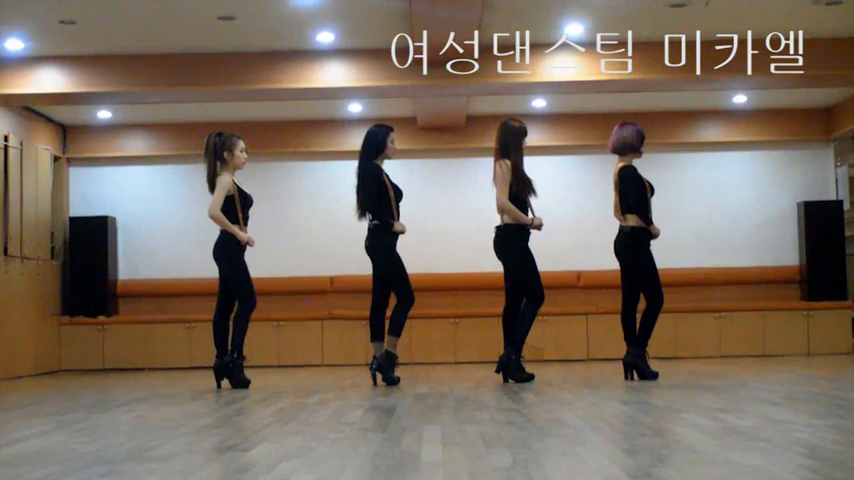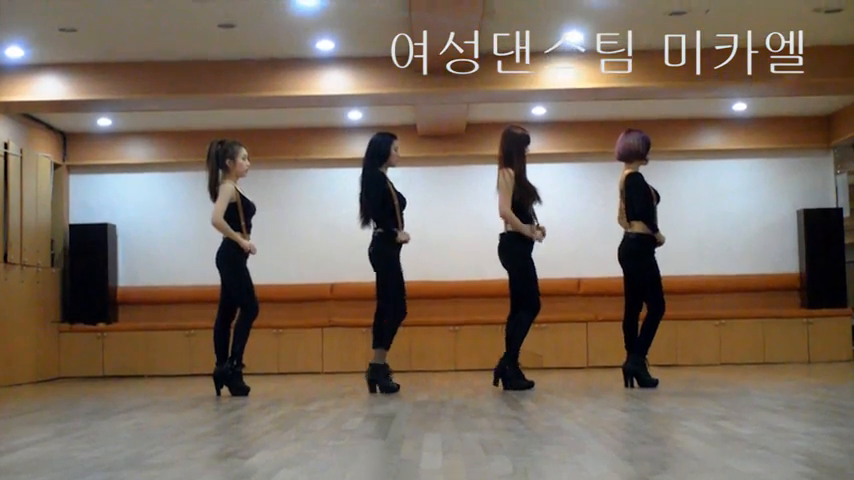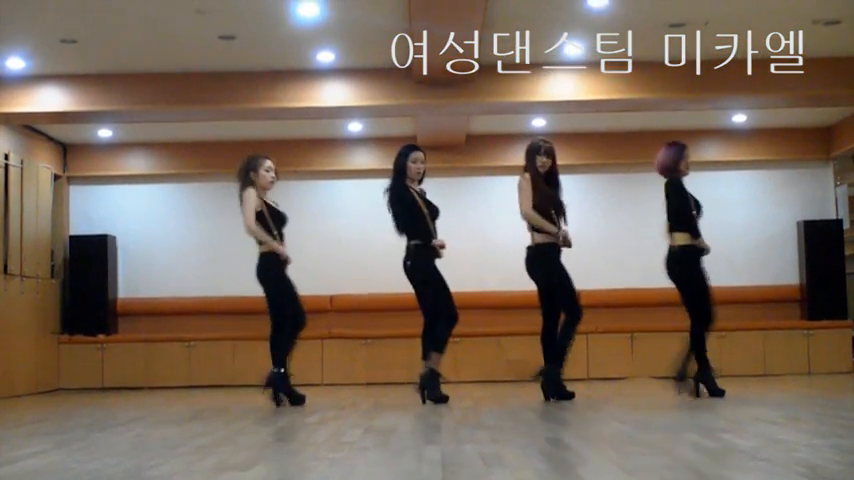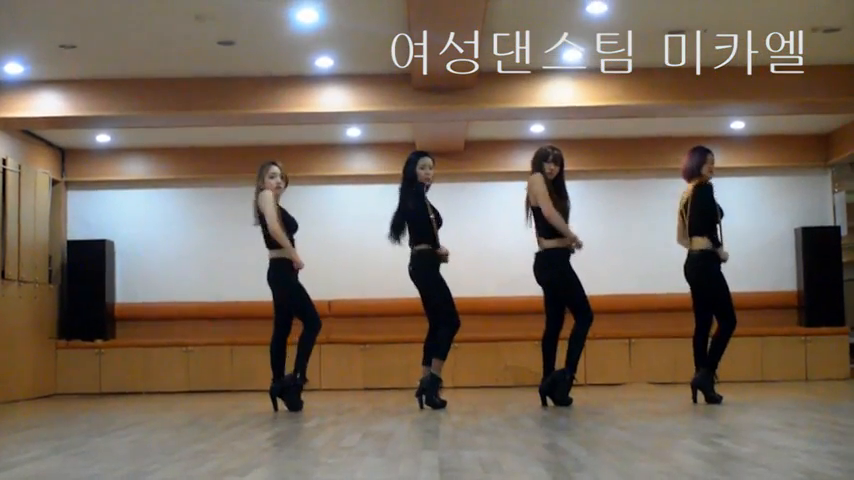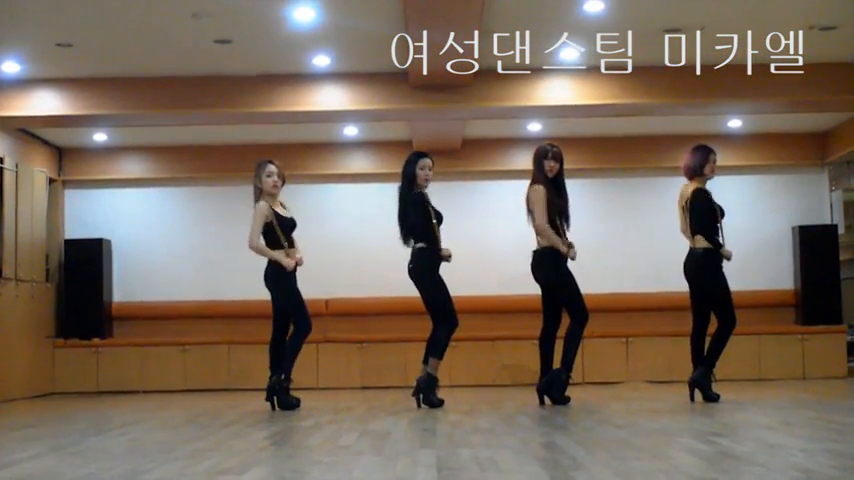
dt=0.7s
person 1, frame 1
left shoulder: (509, 165)
right shoulder: (504, 164)
left elbow: (510, 204)
right elbow: (503, 203)
left wrist: (529, 221)
right wrist: (531, 222)
left hip: (512, 239)
right hip: (511, 239)
left knee: (515, 300)
right knee: (535, 296)
left ankle: (511, 360)
right ankle: (512, 354)
person 1, frame 2
left shoulder: (514, 173)
right shoulder: (508, 172)
right elbow: (505, 211)
left wrist: (534, 227)
right wrist: (530, 233)
left hip: (517, 246)
right hip: (515, 246)
left knee: (519, 308)
right knee: (530, 305)
left ankle: (510, 367)
right ankle: (508, 363)
person 1, frame 3
left shoulder: (547, 185)
right shoulder: (527, 179)
right elbow: (526, 212)
left wrist: (560, 236)
right wrist: (557, 231)
left hip: (546, 256)
right hip: (542, 256)
left knee: (552, 318)
right knee: (573, 312)
left ankle: (552, 378)
right ankle: (552, 368)
person 1, frame 4
left shoulder: (552, 188)
right shoulder: (536, 180)
left elbow: (548, 229)
right elbow: (549, 213)
left wrist: (568, 238)
right wrist: (573, 237)
left hip: (549, 261)
right hip: (553, 261)
left knee: (553, 324)
right knee: (584, 315)
left ankle: (550, 382)
right ankle: (566, 374)
person 1, frame 5
left shoulder: (553, 187)
right shoulder: (538, 187)
left elbow: (555, 225)
right elbow: (541, 225)
left wrist: (564, 247)
right wrist: (565, 249)
left hip: (548, 260)
right hip: (549, 260)
left knee: (551, 322)
right knee: (579, 315)
left ankle: (546, 381)
right ankle: (561, 374)
person 2, frame 1
left shoulder: (379, 172)
right shoulder: (372, 170)
left elbow: (384, 205)
right elbow: (370, 205)
left wrist: (394, 225)
right wrist: (391, 225)
left hip: (382, 241)
right hip: (381, 241)
left knee: (380, 300)
right knee: (405, 297)
left ankle: (379, 358)
right ankle: (387, 355)
person 2, frame 2
left shoulder: (382, 180)
right shoulder: (376, 178)
right elbow: (375, 213)
left wrist: (399, 233)
right wrist: (395, 234)
left hip: (386, 249)
right hip: (384, 249)
left knee: (386, 308)
right knee: (397, 308)
left ankle: (378, 367)
right ankle: (378, 366)
person 2, frame 3
left shoulder: (420, 193)
right shoulder: (400, 191)
left elbow: (425, 224)
right elbow: (405, 224)
left wrist: (434, 244)
right wrist: (432, 241)
left hip: (423, 259)
right hip: (418, 259)
left knee: (433, 318)
right knee: (448, 315)
left ankle: (428, 377)
right ankle: (431, 374)
person 2, frame 4
left shoulder: (417, 195)
right shoulder: (416, 192)
left elbow: (426, 228)
right elbow: (421, 221)
left wrist: (437, 249)
right wrist: (437, 248)
left hip: (425, 263)
right hip: (425, 263)
left knee: (437, 323)
right knee: (450, 321)
left ankle: (426, 382)
right ankle: (432, 380)
person 2, frame 5
left shoulder: (417, 197)
right shoulder: (417, 196)
left elbow: (426, 229)
right elbow: (420, 229)
left wrist: (439, 250)
right wrist: (439, 250)
left hip: (424, 263)
right hip: (424, 264)
left knee: (442, 322)
right knee: (448, 320)
left ankle: (424, 381)
right ankle: (429, 381)
person 3, frame 1
left shoulder: (621, 170)
right shoulder: (628, 170)
right elbow: (637, 205)
left wrist: (645, 227)
right wrist: (652, 227)
left hip: (626, 240)
right hip: (634, 241)
left knee: (631, 300)
right knee: (654, 298)
left ankle: (633, 353)
right ankle: (636, 352)
person 3, frame 2
left shoulder: (627, 177)
right shoulder: (635, 177)
right elbow: (643, 211)
left wrist: (646, 232)
right wrist: (657, 234)
left hip: (631, 246)
right hip: (639, 248)
left knee: (633, 308)
right knee: (656, 306)
left ankle: (633, 360)
right ankle: (637, 360)
person 3, frame 3
left shoulder: (675, 187)
right shoulder: (674, 184)
right elbow: (682, 216)
left wrist: (696, 242)
right wrist: (699, 240)
left hip: (684, 257)
right hip: (683, 258)
left knee: (701, 316)
right knee: (702, 317)
left ankle: (696, 370)
person 3, frame 4
left shoulder: (687, 194)
right shoulder: (703, 188)
left elbow: (682, 236)
right elbow: (706, 225)
right wrist: (719, 249)
left hip: (695, 262)
right hip: (705, 262)
left knee: (703, 324)
right knee: (727, 320)
left ankle: (702, 377)
right ankle: (705, 374)
person 3, frame 5
left shoulder: (686, 191)
right shoulder: (702, 192)
right elbow: (707, 227)
right wrist: (723, 250)
left hip: (694, 260)
right hip: (706, 261)
left knee: (700, 322)
right knee: (727, 320)
left ankle: (700, 375)
right ankle: (703, 372)
person 4, frame 1
left shoulder: (229, 181)
right shoulder: (225, 179)
right elbow: (214, 212)
left wrist: (241, 236)
right wrist: (238, 234)
left hip: (231, 249)
right hip: (229, 249)
left knee: (226, 306)
right knee: (247, 301)
left ankle: (223, 361)
right ankle: (233, 359)
person 4, frame 2
left shoulder: (231, 188)
right shoulder: (228, 186)
right elbow: (216, 219)
left wrist: (243, 242)
right wrist: (240, 240)
left hip: (233, 256)
right hip: (232, 256)
left knee: (227, 313)
right knee: (249, 309)
left ankle: (224, 368)
right ankle: (232, 367)
person 4, frame 3
left shoulder: (268, 201)
right shoulder: (251, 194)
right elbow: (250, 225)
left wrist: (281, 250)
right wrist: (277, 246)
left hip: (275, 266)
right hip: (270, 265)
left knee: (281, 324)
right knee: (297, 320)
left ankle: (280, 378)
right ankle: (278, 373)
person 4, frame 4
left shoulder: (277, 207)
right shoulder: (265, 197)
right elbow: (273, 227)
left wrist: (294, 256)
right wrist: (294, 255)
left hip: (285, 271)
right hip: (281, 271)
left knee: (282, 330)
right knee: (312, 322)
left ankle: (279, 384)
right ankle: (296, 378)
person 4, frame 5
left shoulder: (280, 206)
right shoulder: (263, 206)
right elbow: (254, 243)
left wrist: (296, 254)
right wrist: (282, 259)
left hip: (284, 272)
right hip: (278, 272)
left knee: (281, 329)
right knee: (303, 325)
left ankle: (276, 384)
right ankle: (281, 380)
